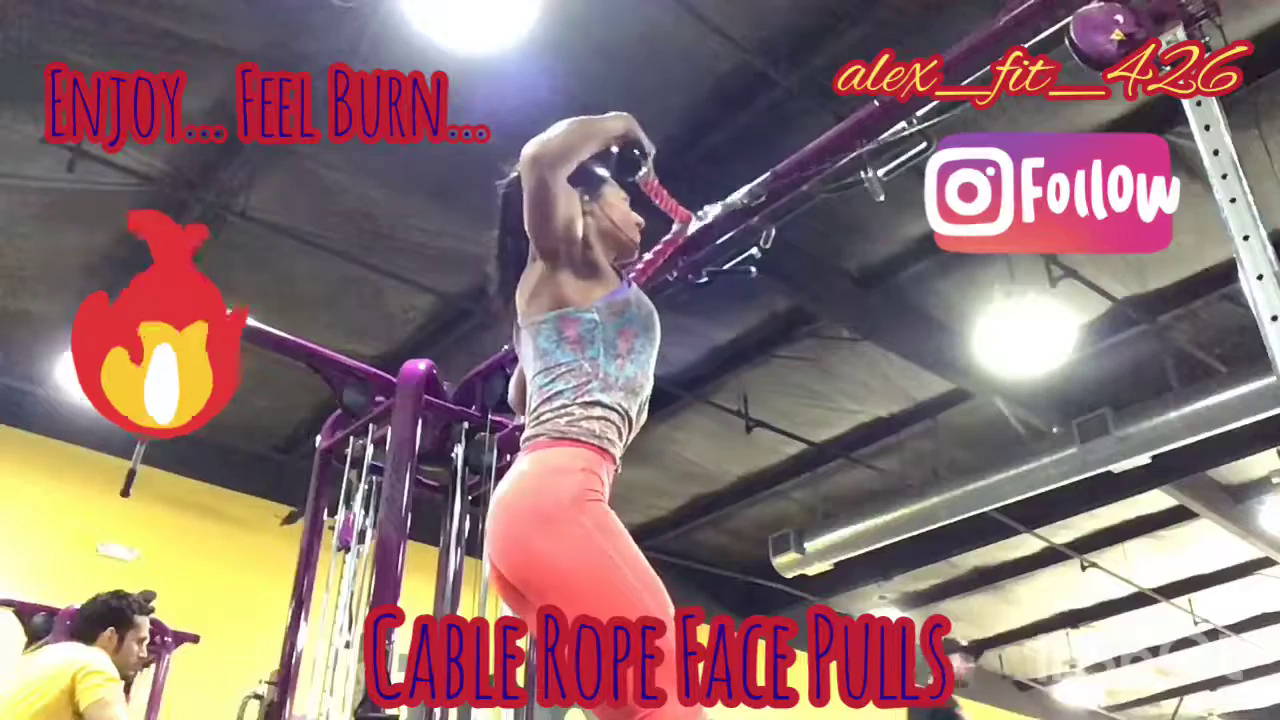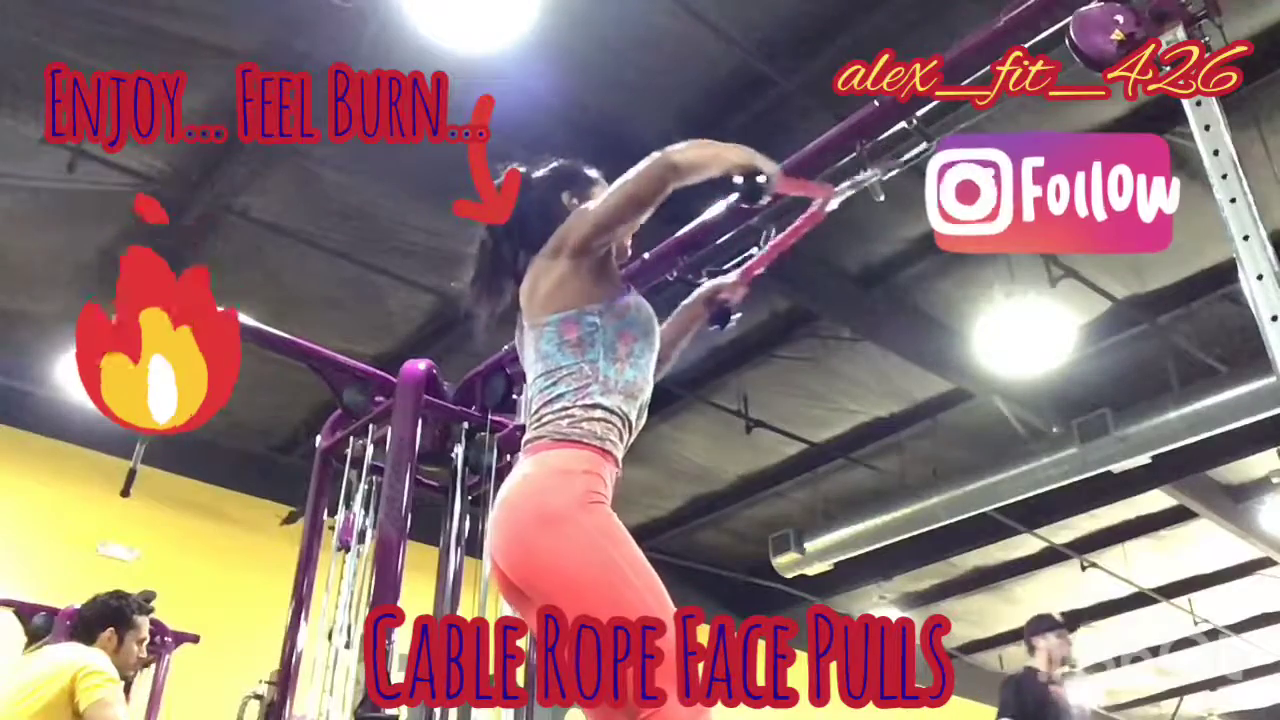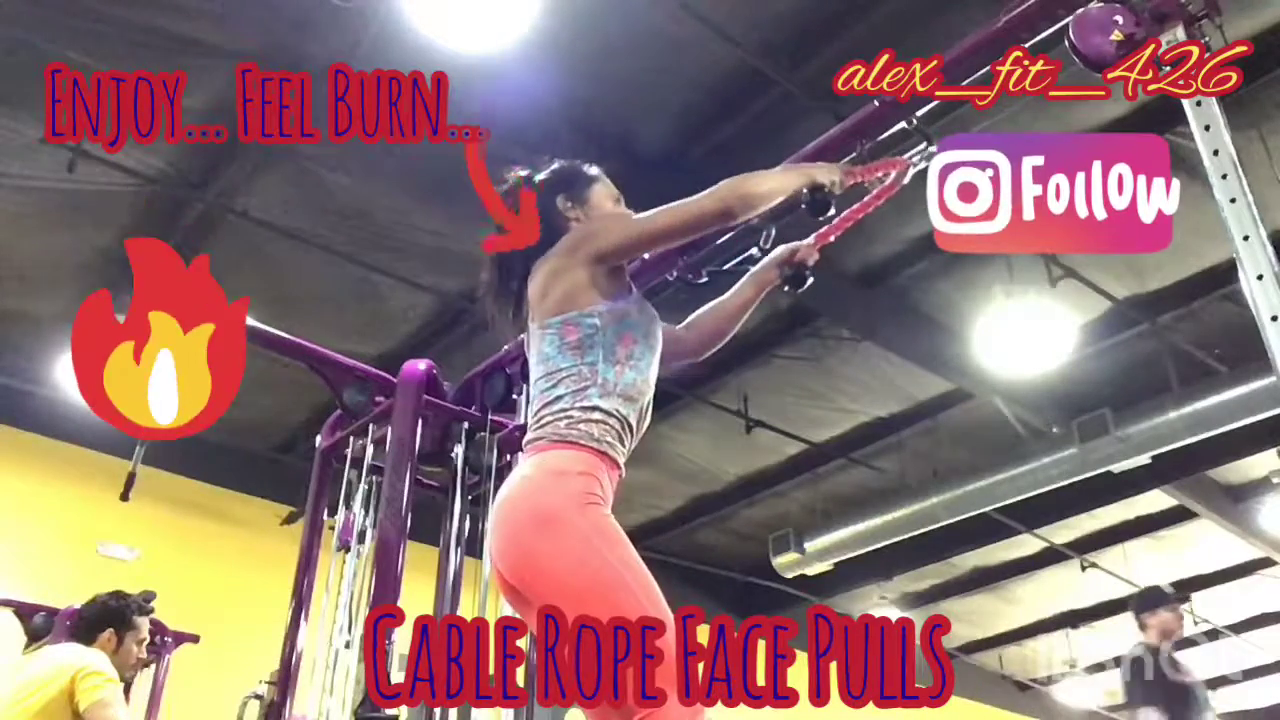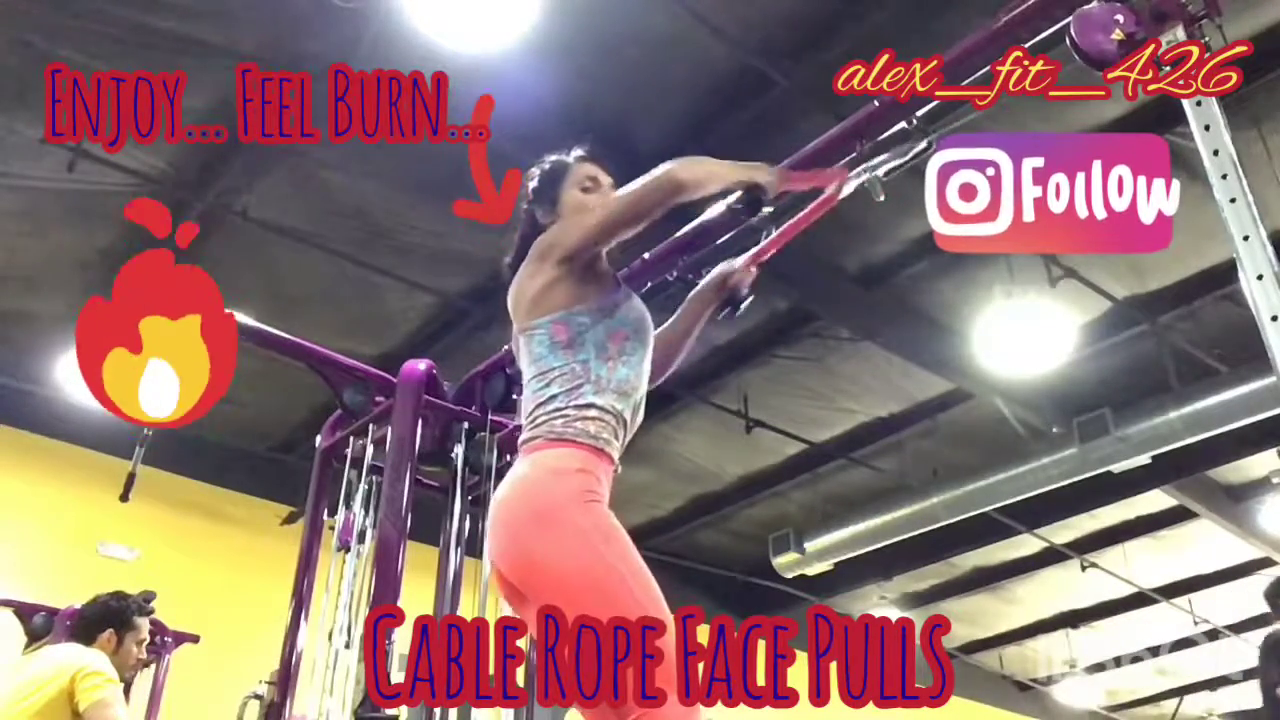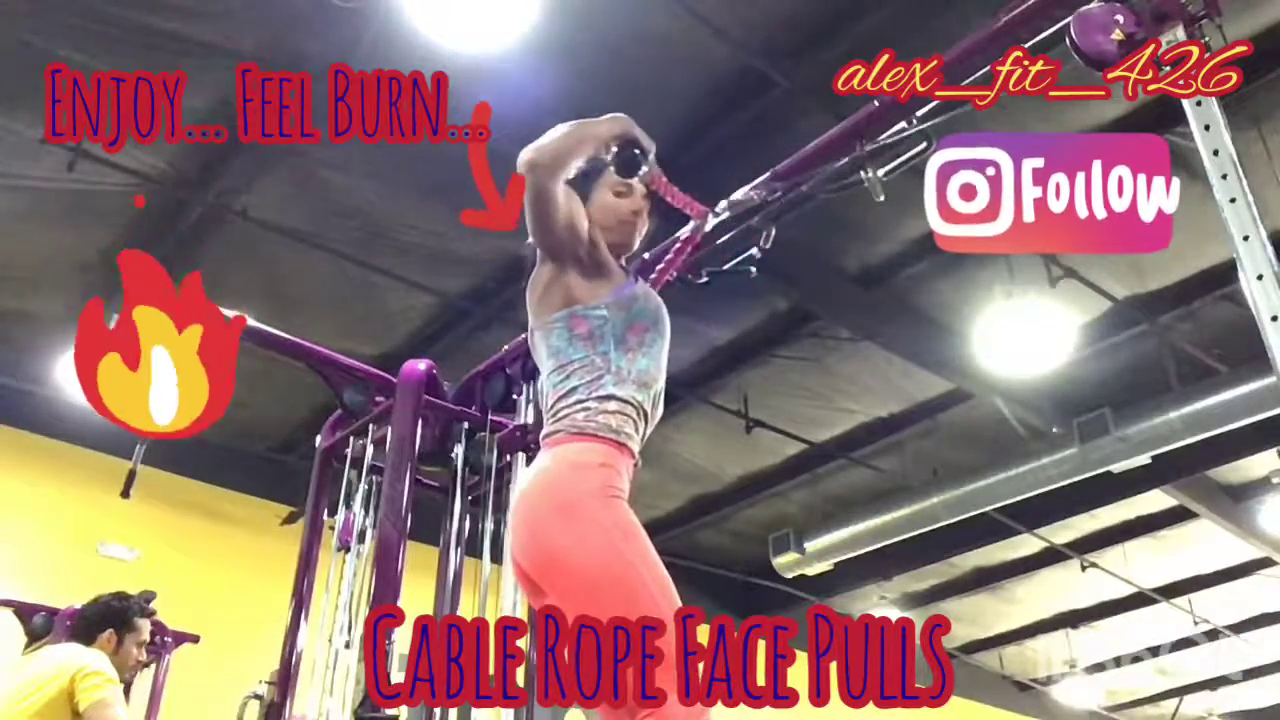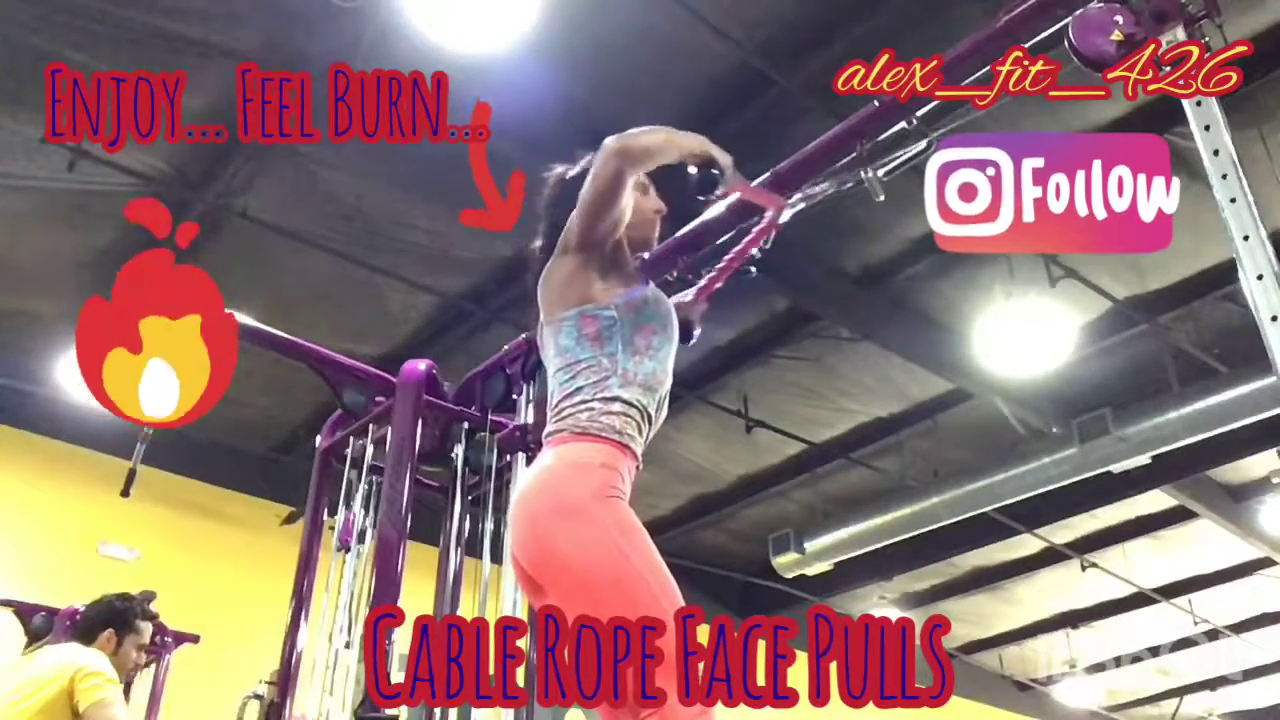
dt=0.5s
person 1, frame 1
left shoulder: (568, 291)
right shoulder: (564, 256)
right elbow: (539, 159)
right wrist: (615, 127)
left hip: (536, 506)
right hip: (556, 495)
person 1, frame 2
left shoulder: (552, 295)
right shoulder: (570, 251)
left elbow: (631, 370)
right elbow: (668, 165)
left wrist: (699, 305)
right wrist: (744, 158)
left hip: (535, 509)
right hip: (557, 498)
person 1, frame 3
left shoulder: (582, 295)
right shoulder: (578, 251)
left elbow: (688, 340)
right elbow: (721, 204)
left wrist: (772, 269)
right wrist: (804, 175)
left hip: (542, 509)
right hip: (557, 498)
person 1, frame 4
left shoulder: (581, 292)
right shoulder: (559, 252)
left elbow: (642, 370)
right elbow: (671, 180)
left wrist: (710, 293)
right wrist: (746, 174)
left hip: (537, 507)
right hip: (555, 497)
person 1, frame 5
left shoulder: (599, 294)
right shoulder: (570, 256)
right elbow: (537, 164)
left wrist: (633, 314)
right wrist: (609, 129)
left hip: (557, 502)
right hip: (575, 489)
person 1, frame 6
left shoulder: (588, 287)
right shoulder: (586, 248)
right elbow: (623, 152)
left wrist: (670, 315)
right wrist: (700, 149)
left hip: (558, 501)
right hip: (576, 491)
